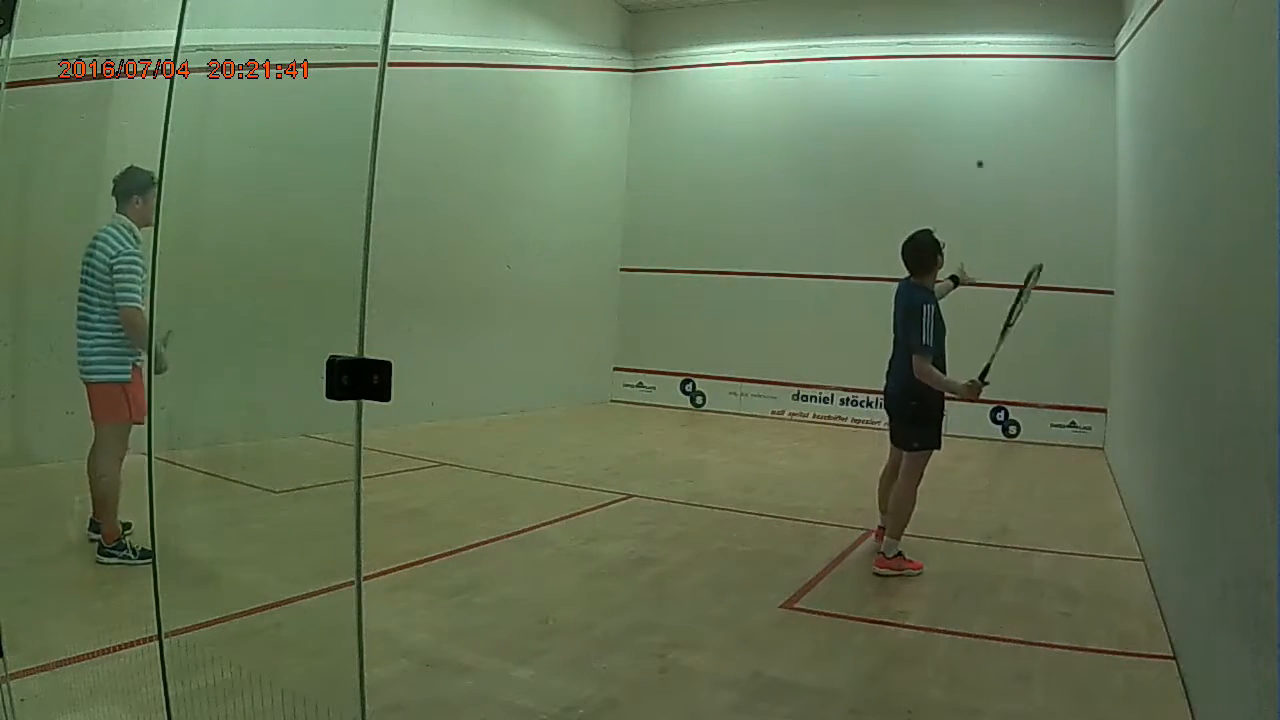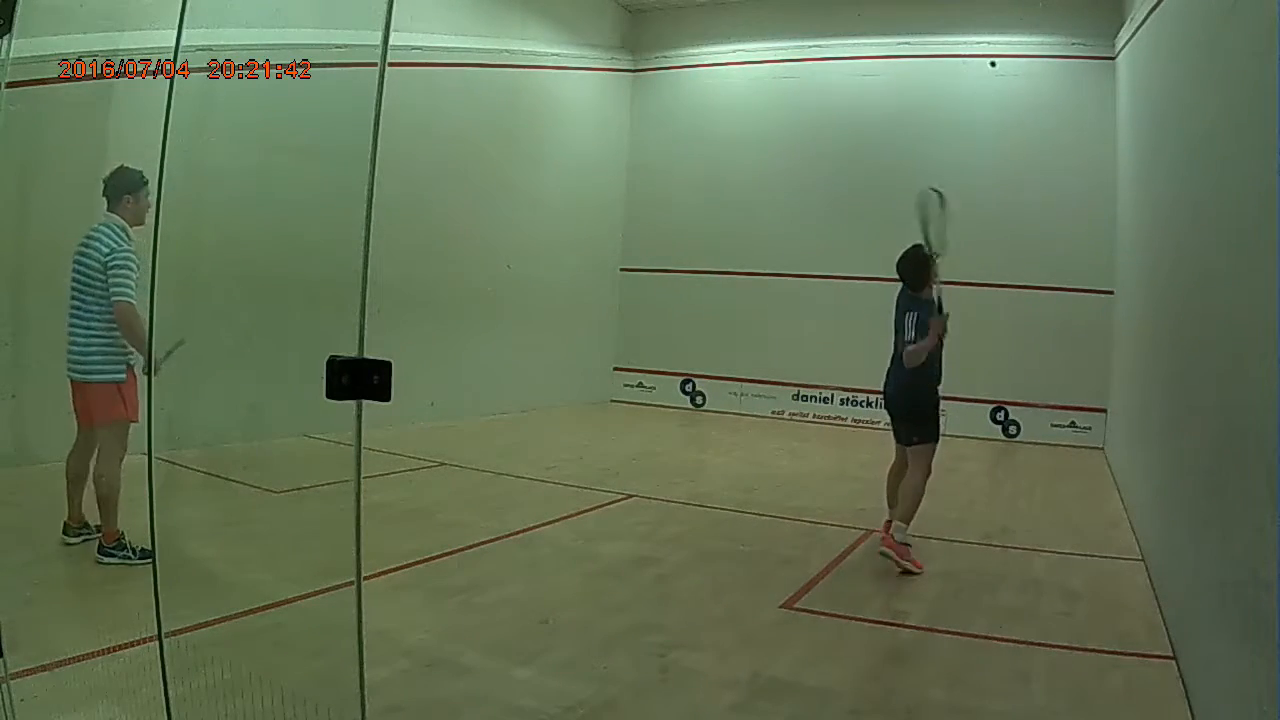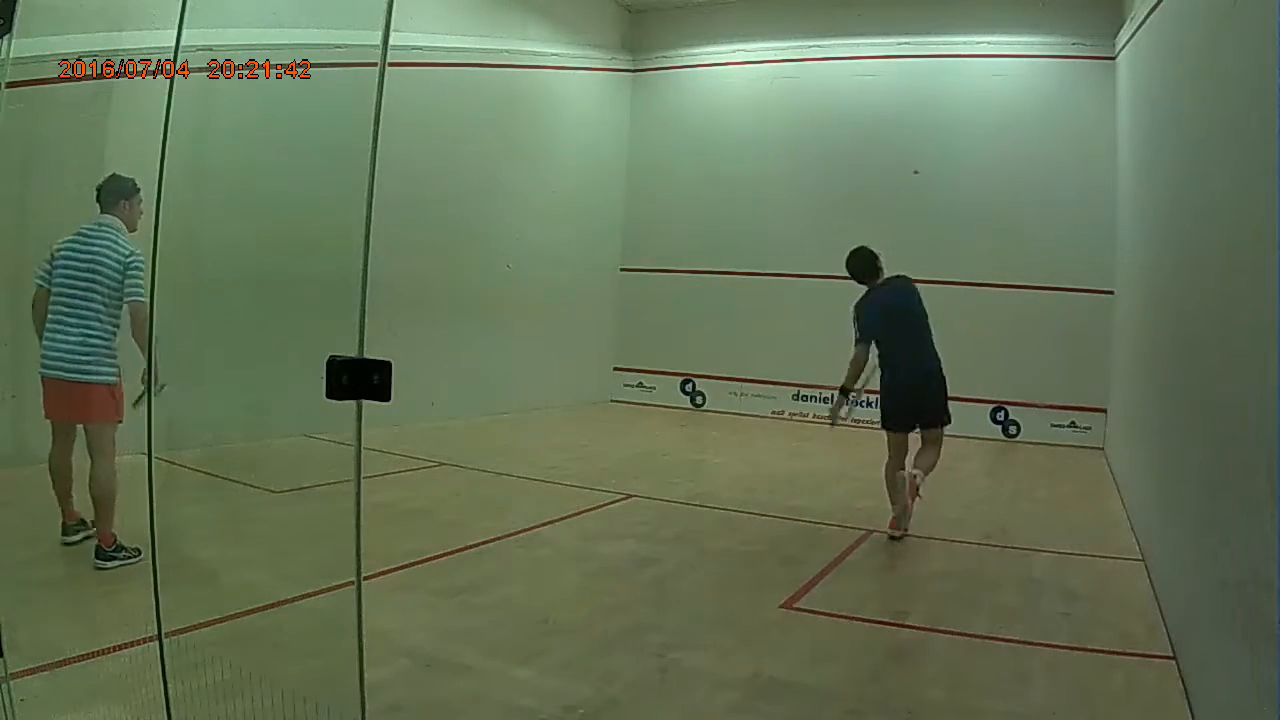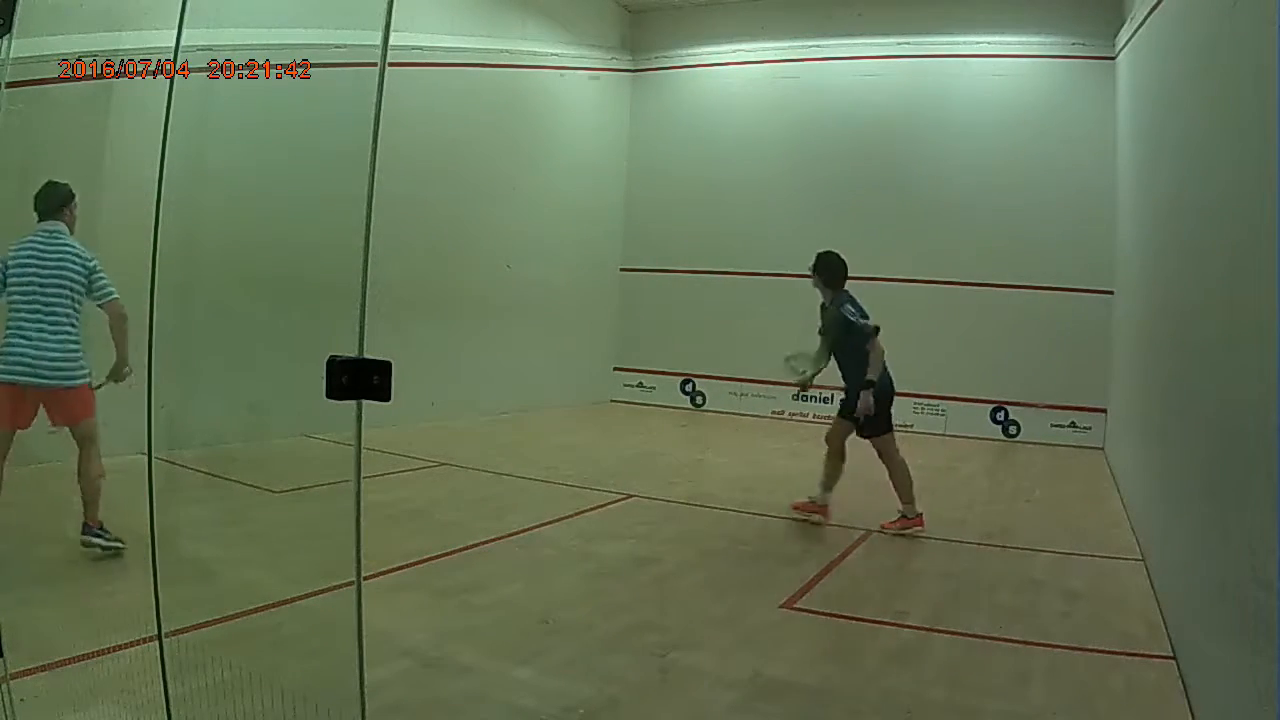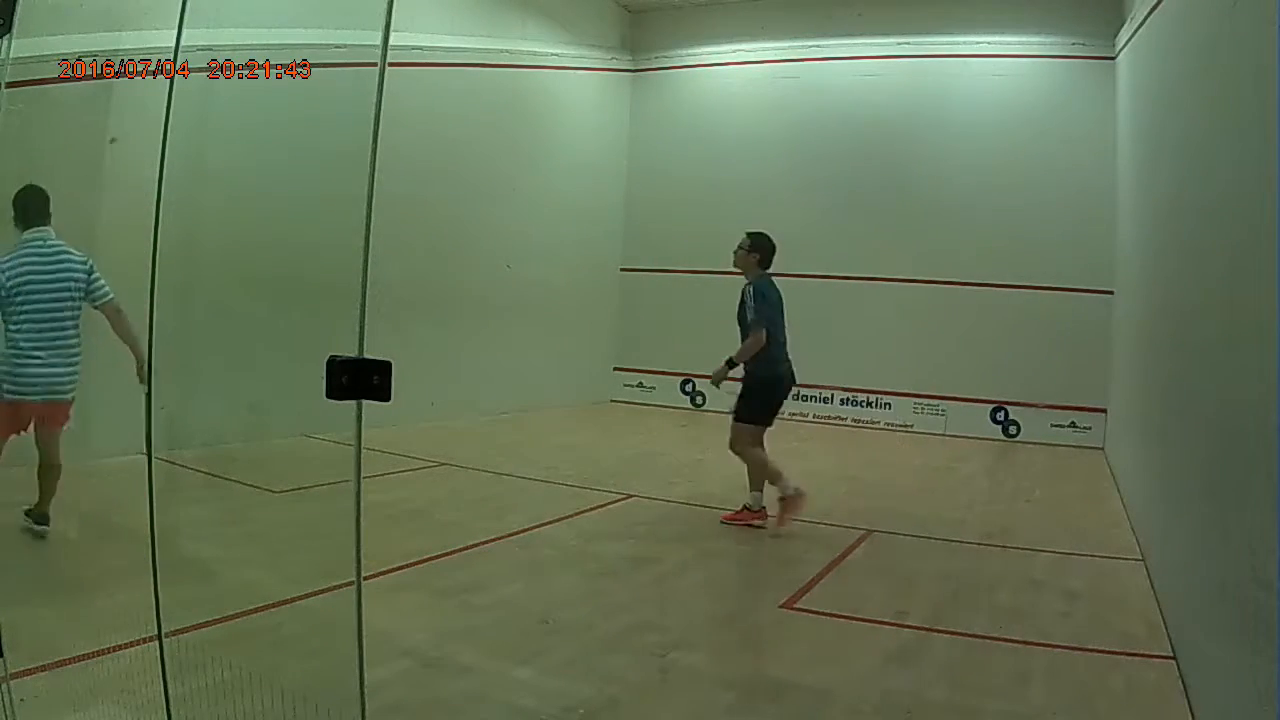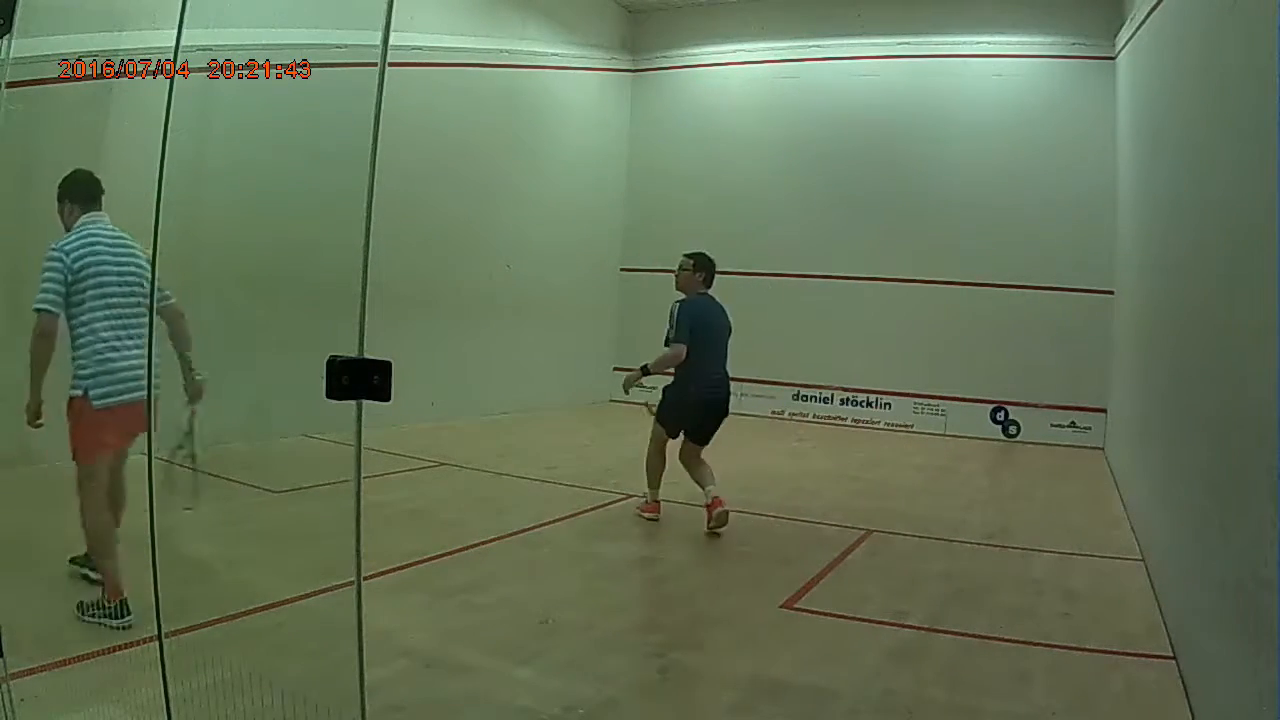
dt=0.4s
person 1, frame 1
left shoulder: (101, 237)
right shoulder: (127, 252)
right elbow: (131, 316)
right wrist: (155, 355)
left hip: (94, 358)
right hip: (115, 363)
left knee: (103, 444)
right knee: (113, 450)
left ankle: (101, 519)
right ankle: (110, 541)
person 1, frame 2
left shoulder: (88, 239)
right shoulder: (120, 248)
right elbow: (124, 312)
right wrist: (149, 353)
left hip: (80, 360)
right hip: (108, 365)
left knee: (86, 441)
right knee: (111, 452)
left ankle: (75, 523)
right ankle: (111, 541)
person 1, frame 3
left shoulder: (65, 243)
right shoulder: (127, 254)
left elbow: (39, 302)
right elbow: (140, 316)
left hip: (54, 362)
right hip: (96, 367)
left knee: (61, 444)
right knee: (103, 455)
left ankle: (69, 522)
right ankle: (106, 544)
person 1, frame 4
right shoulder: (82, 258)
right elbow: (117, 313)
right wrist: (122, 359)
right hip: (67, 369)
right knee: (89, 445)
right ankle: (92, 525)
person 1, frame 5
right shoulder: (77, 262)
right elbow: (115, 313)
right wrist: (140, 358)
right hip: (63, 378)
right knee: (49, 443)
right ankle: (42, 512)
person 1, frame 6
left shoulder: (64, 249)
right shoulder: (134, 248)
left elbow: (45, 329)
right elbow: (174, 315)
left wrist: (35, 394)
right wrist: (190, 370)
left hip: (100, 382)
right hip: (142, 381)
left knee: (91, 488)
right knee: (110, 474)
left ankle: (114, 599)
right ankle: (101, 560)
person 2, frame 1
left shoulder: (908, 287)
right shoulder: (924, 307)
right elbow: (922, 367)
left wrist: (955, 281)
right wrist: (957, 390)
left hip: (898, 392)
right hip: (918, 398)
left knee: (895, 463)
right knee: (910, 475)
left ankle: (884, 527)
right ankle: (889, 553)
person 2, frame 2
left shoulder: (910, 289)
right shoulder: (915, 313)
right elbow: (911, 358)
left wrist: (926, 273)
right wrist: (934, 337)
left hip: (900, 392)
right hip: (918, 396)
left knee: (904, 460)
right knee: (920, 468)
left ankle: (893, 521)
right ankle: (896, 539)
person 2, frame 3
left shoulder: (864, 306)
right shoulder: (904, 285)
left elbow: (861, 353)
left wrist: (844, 392)
left hip: (896, 385)
right hip: (930, 380)
left knee: (896, 452)
right knee: (932, 443)
left ankle: (899, 518)
right ankle: (914, 475)
person 2, frame 4
left shoulder: (845, 308)
right shoulder: (829, 307)
left elbow: (877, 346)
right elbow: (827, 346)
left wrist: (868, 388)
right wrist: (812, 373)
left hip: (872, 390)
right hip: (860, 388)
left knee: (887, 453)
right knee: (834, 440)
left ankle: (911, 516)
right ankle: (820, 503)
person 2, frame 5
left shoulder: (753, 289)
right shoulder: (767, 288)
left elbow: (759, 337)
left wrist: (729, 364)
left hip: (764, 376)
right hip: (779, 374)
left knee: (741, 444)
right knee: (752, 442)
left ankle: (790, 492)
right ankle: (755, 506)
person 2, frame 6
left shoulder: (684, 307)
right shoulder: (722, 314)
left elbow: (678, 353)
left wrist: (642, 371)
left hip: (686, 392)
right hip: (717, 395)
left knee: (658, 441)
right knee: (692, 456)
left ankle: (652, 501)
right ankle: (714, 499)
